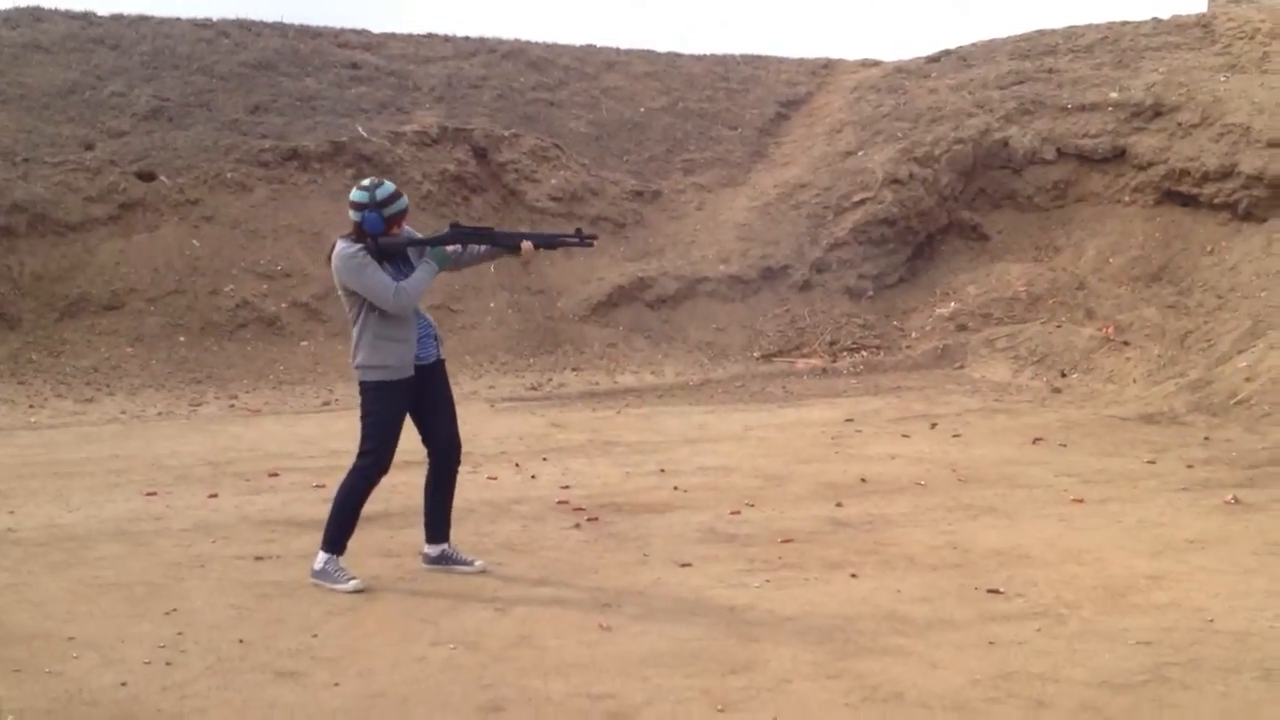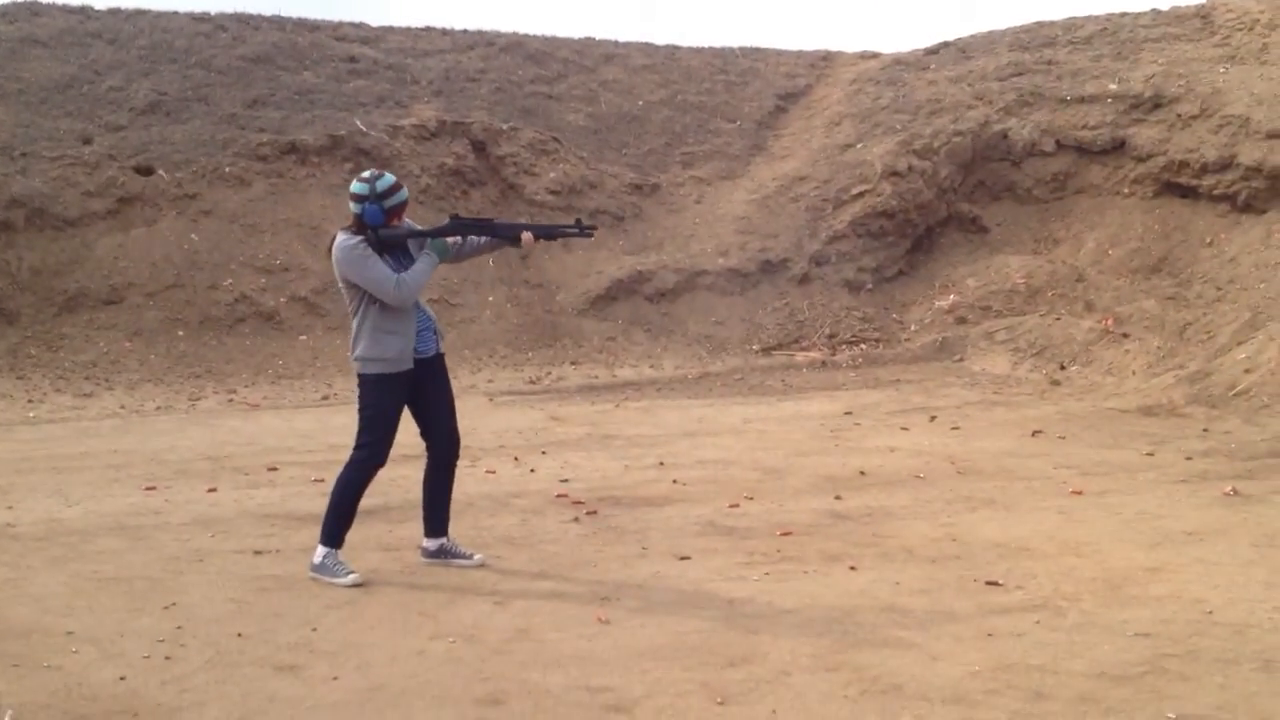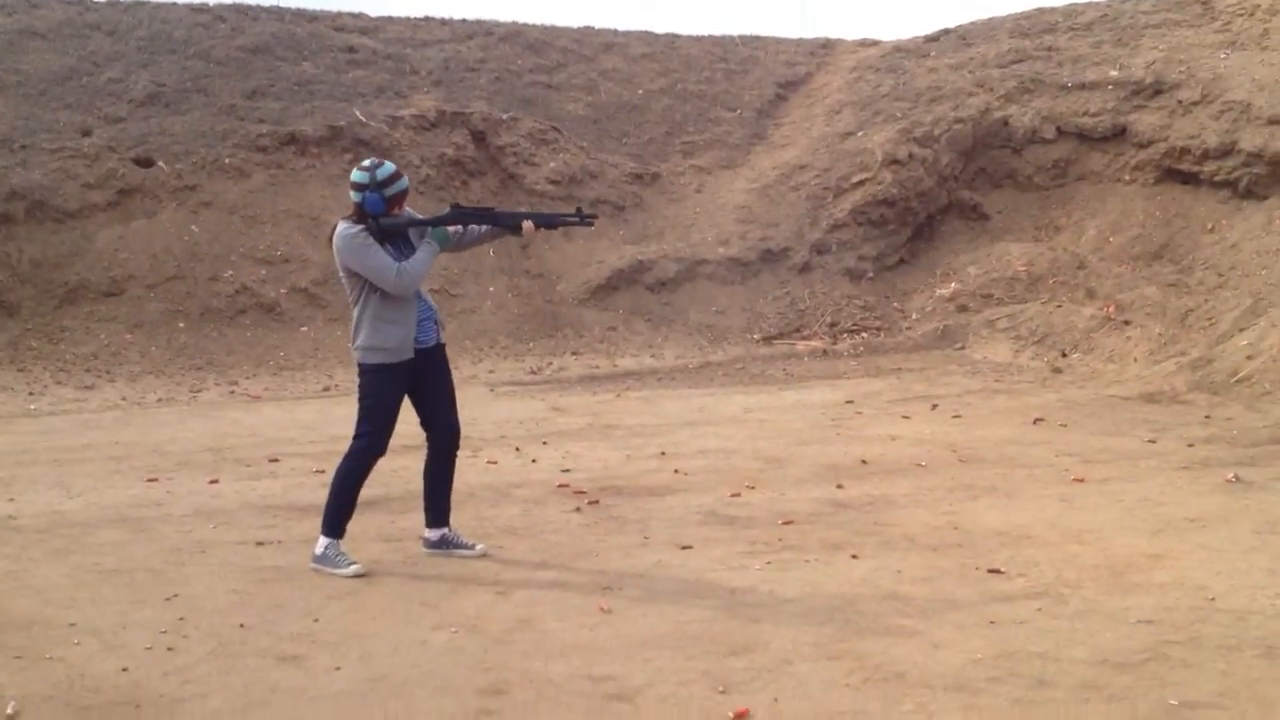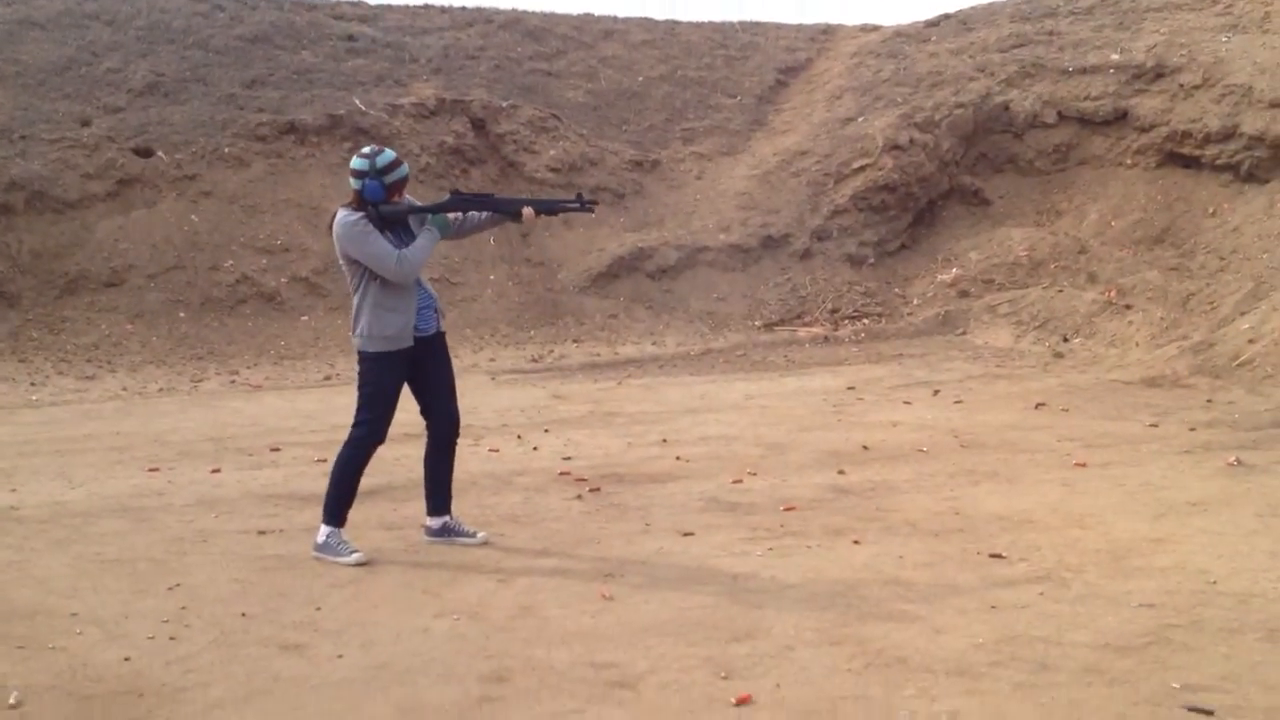
dt=0.1s
person 1, frame 1
left shoulder: (400, 240)
right shoulder: (349, 256)
left elbow: (453, 256)
right elbow: (398, 300)
left wrist: (506, 247)
right wrist: (429, 264)
left hip: (426, 362)
right hip: (385, 372)
left knee: (447, 452)
right knee: (373, 463)
left ankle: (437, 547)
right ankle: (327, 560)
person 1, frame 2
right shoulder: (349, 248)
left elbow: (454, 248)
right elbow: (399, 292)
left wrist: (507, 238)
right wrist: (430, 256)
left hip: (425, 355)
right hip: (384, 365)
left knee: (446, 446)
right knee: (370, 456)
left ankle: (436, 541)
right ankle: (326, 553)
person 1, frame 3
right shoulder: (350, 237)
left elbow: (455, 238)
right elbow: (400, 280)
left wrist: (508, 227)
right wrist: (431, 244)
left hip: (426, 345)
right hip: (384, 355)
left knee: (446, 436)
right knee: (369, 446)
left ankle: (438, 532)
right ankle: (327, 544)
person 1, frame 4
right shoulder: (350, 224)
left elbow: (455, 225)
right elbow: (401, 268)
left wrist: (508, 214)
right wrist: (432, 231)
left hip: (426, 333)
right hip: (384, 343)
left knee: (445, 424)
right knee: (368, 434)
left ankle: (439, 520)
right ankle: (329, 533)
